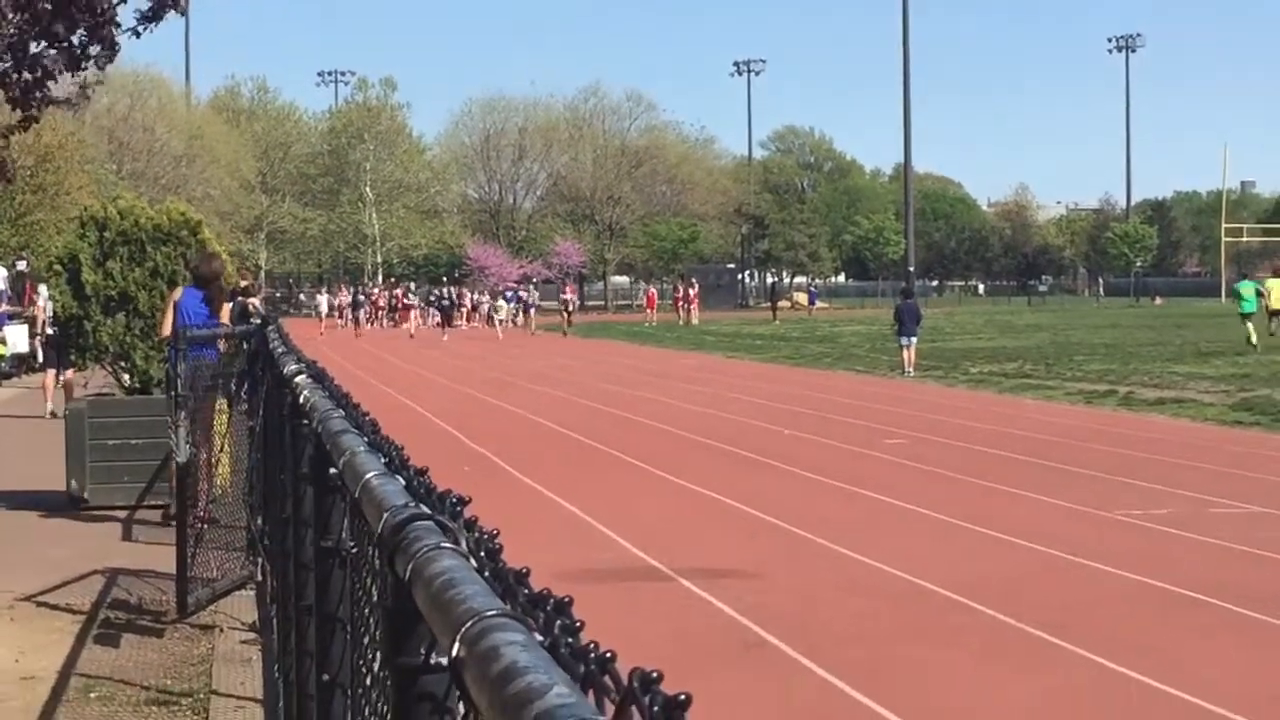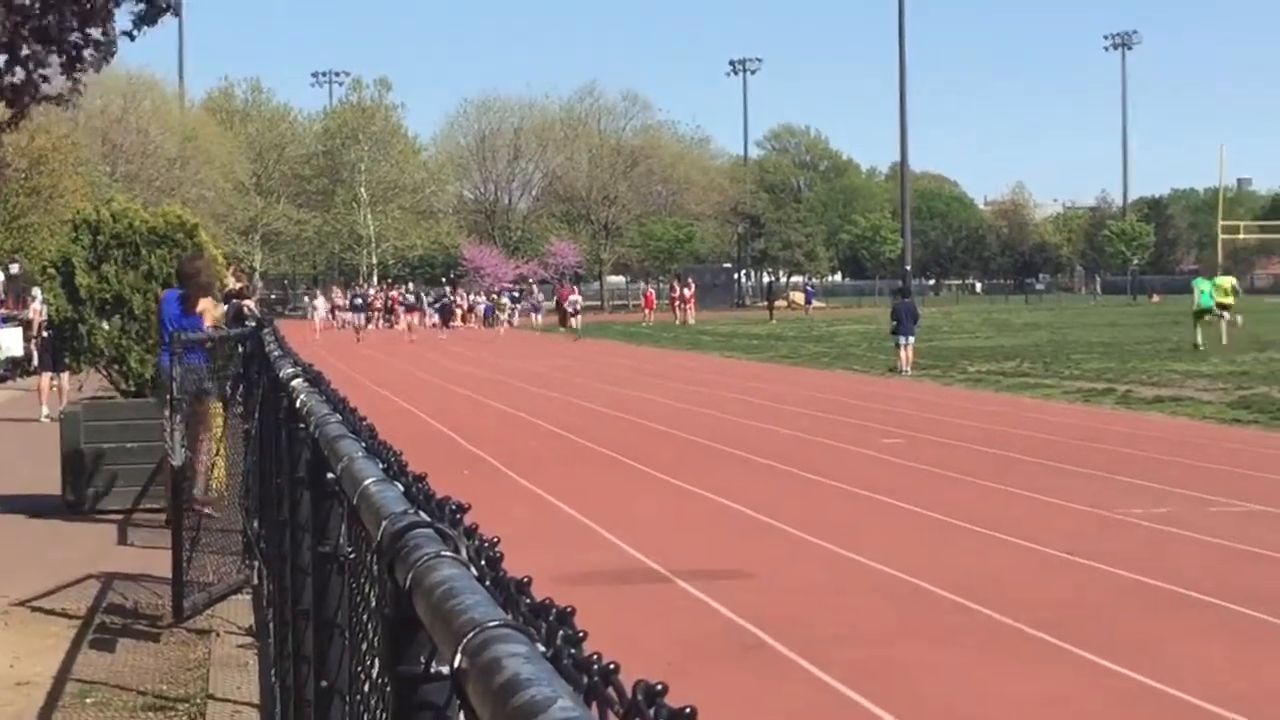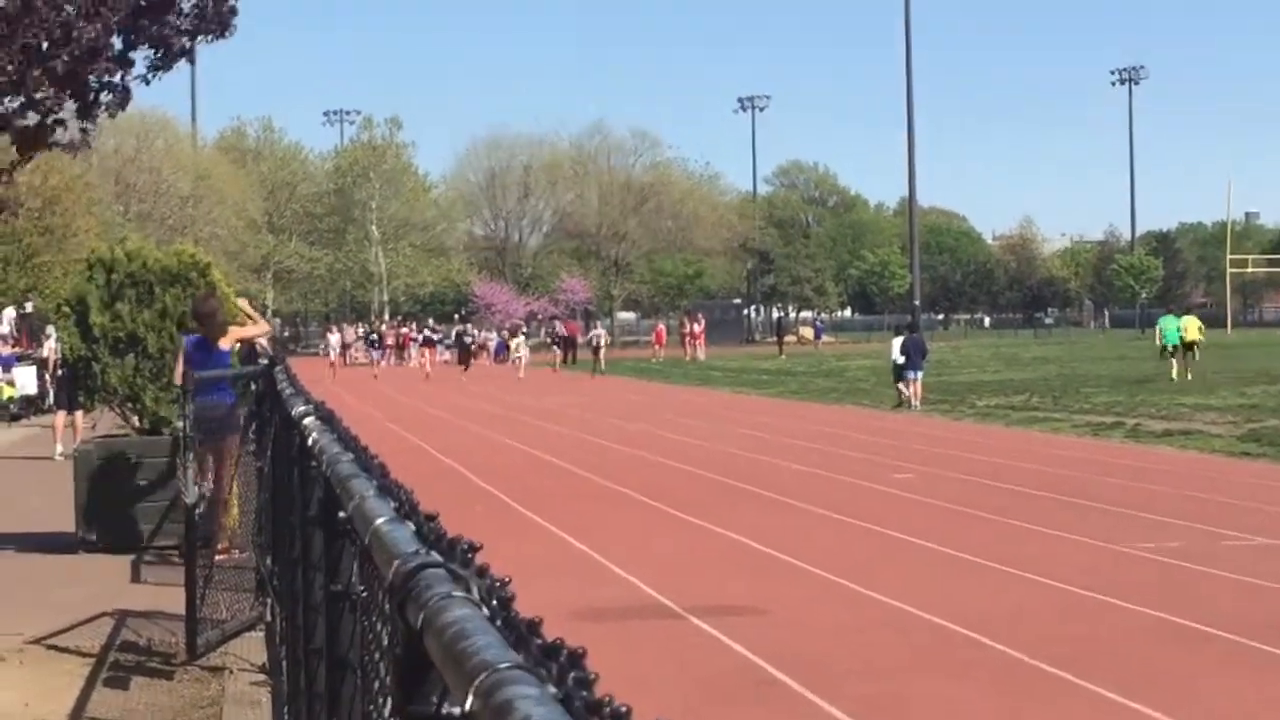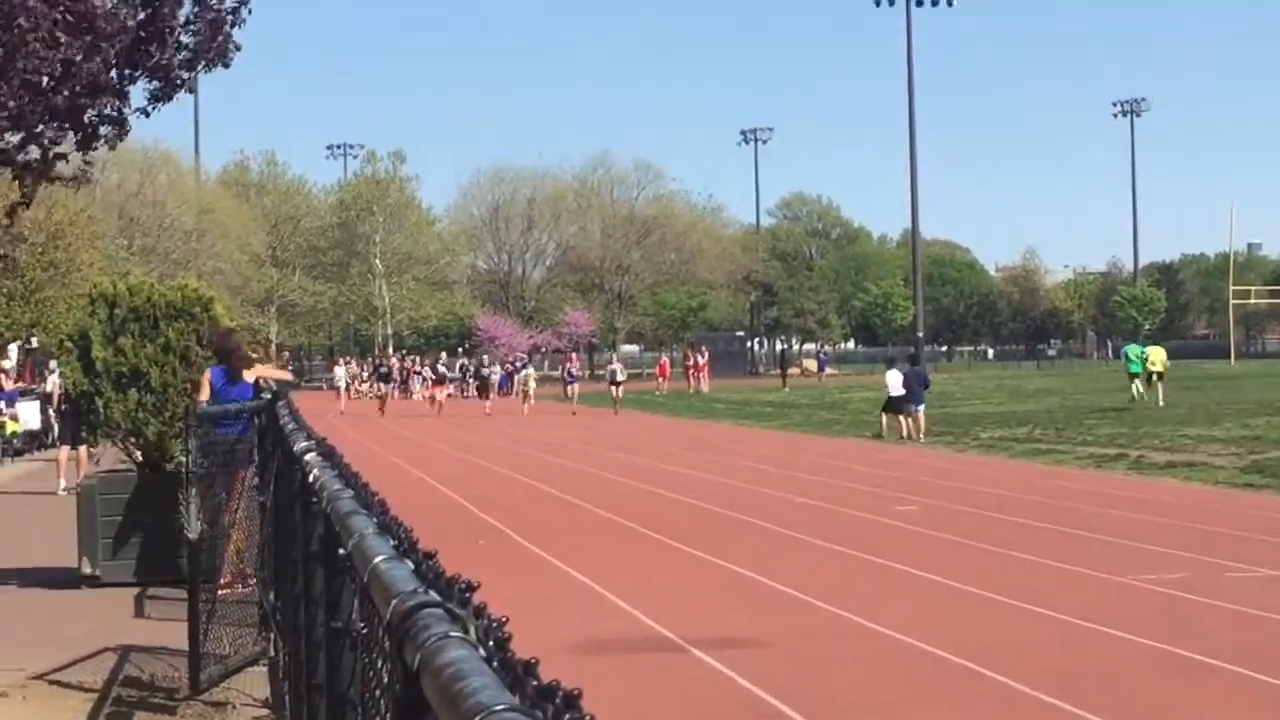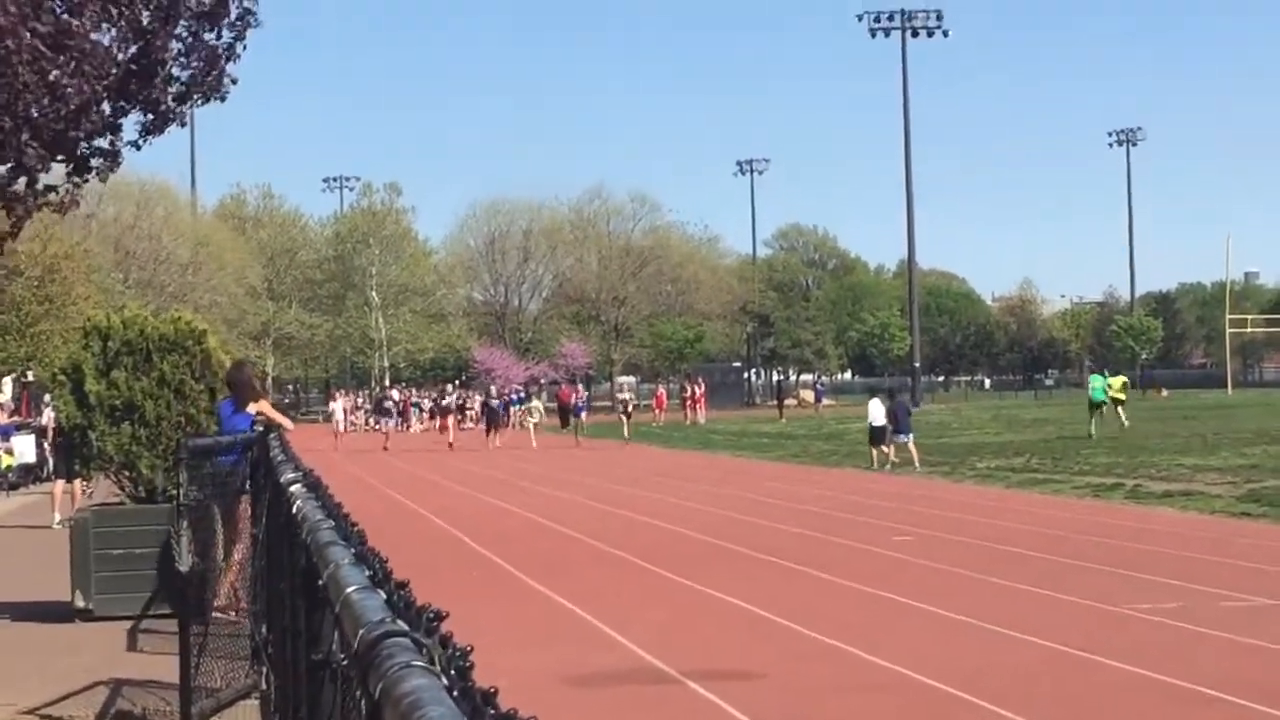
dt=0.4s
person 1, frame 1
left shoulder: (179, 294)
right shoulder: (221, 303)
left elbow: (165, 333)
right elbow: (222, 343)
left hip: (182, 366)
right hip: (210, 367)
right knee: (205, 438)
right ankle: (201, 506)
person 1, frame 2
left shoulder: (165, 297)
right shoulder: (204, 301)
right wrist: (215, 315)
left hip: (168, 369)
right hip: (196, 369)
left knee: (173, 438)
right knee: (200, 434)
left ankle: (175, 506)
right ankle: (197, 492)
person 1, frame 3
left shoulder: (188, 342)
right shoulder: (227, 335)
left elbow: (178, 380)
right elbow: (264, 329)
right wrist: (247, 309)
left hip: (199, 408)
right hip: (225, 409)
left knee: (200, 476)
right knee: (223, 477)
right ankle: (220, 541)
person 1, frame 4
left shoulder: (210, 373)
right shoulder: (251, 369)
left elbow: (201, 404)
right elbow: (288, 376)
right wrist: (264, 376)
left hip: (217, 441)
right hip: (242, 440)
left knee: (231, 506)
right knee: (237, 507)
left ankle: (243, 568)
right ankle: (227, 575)
person 1, frame 5
left shoulder: (222, 405)
right shoulder: (256, 404)
right elbow: (289, 426)
right wrist: (268, 420)
right hip: (242, 473)
left knee: (230, 537)
right knee: (241, 539)
left ankle: (237, 599)
right ankle: (222, 599)
